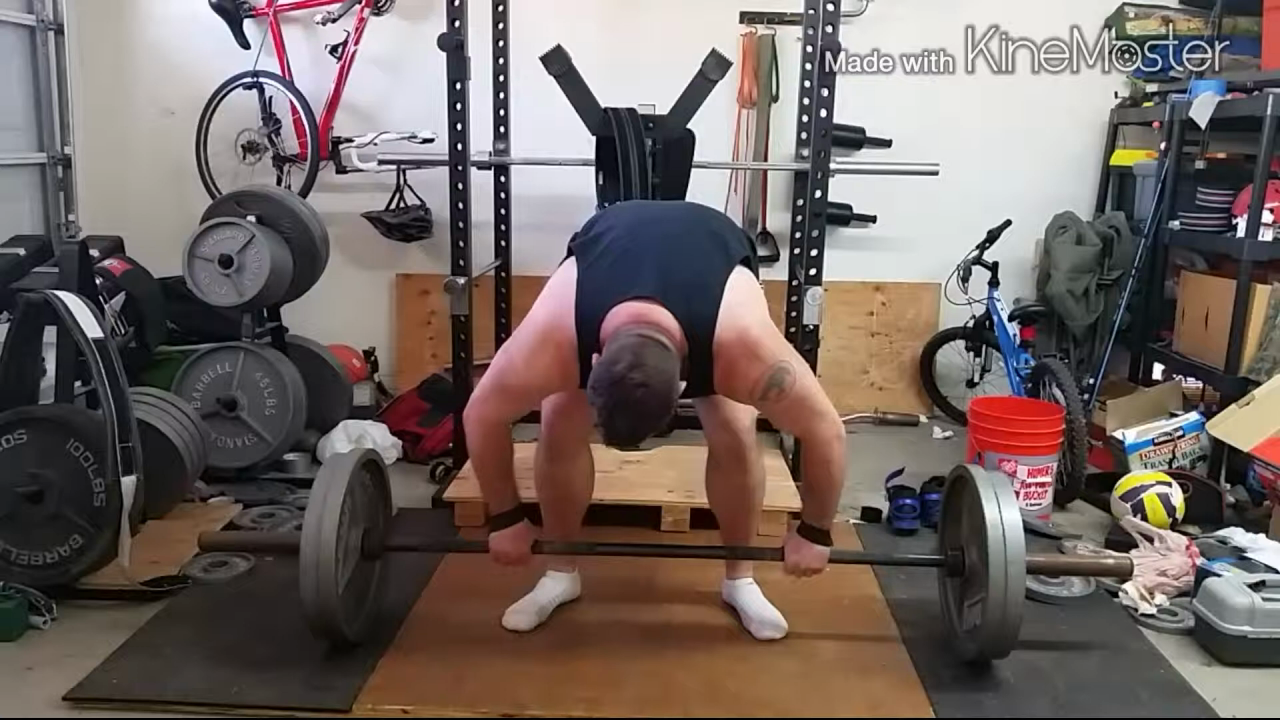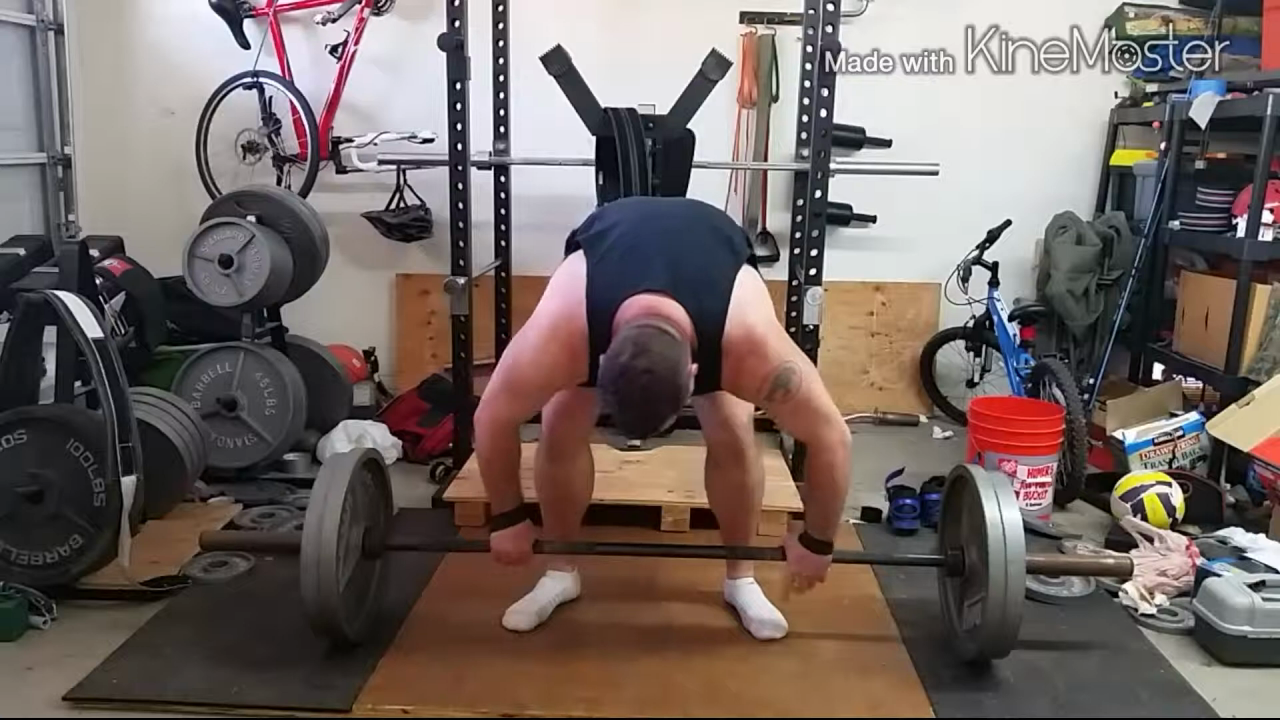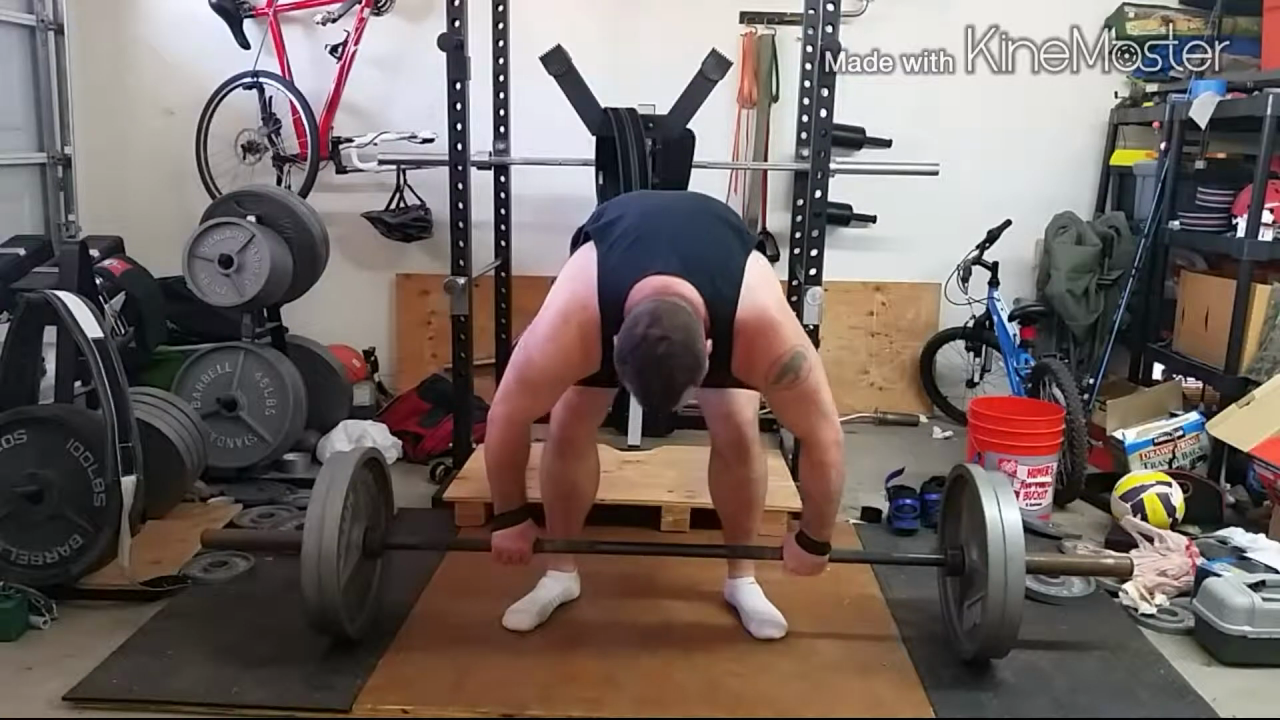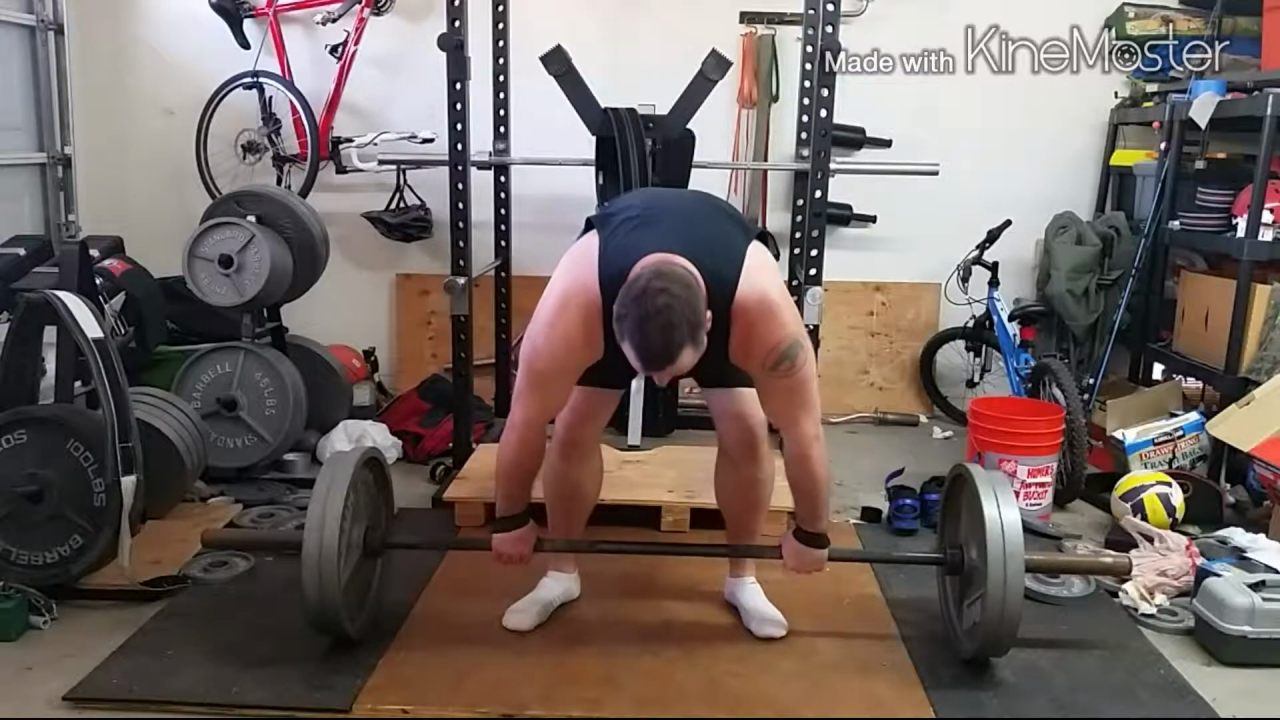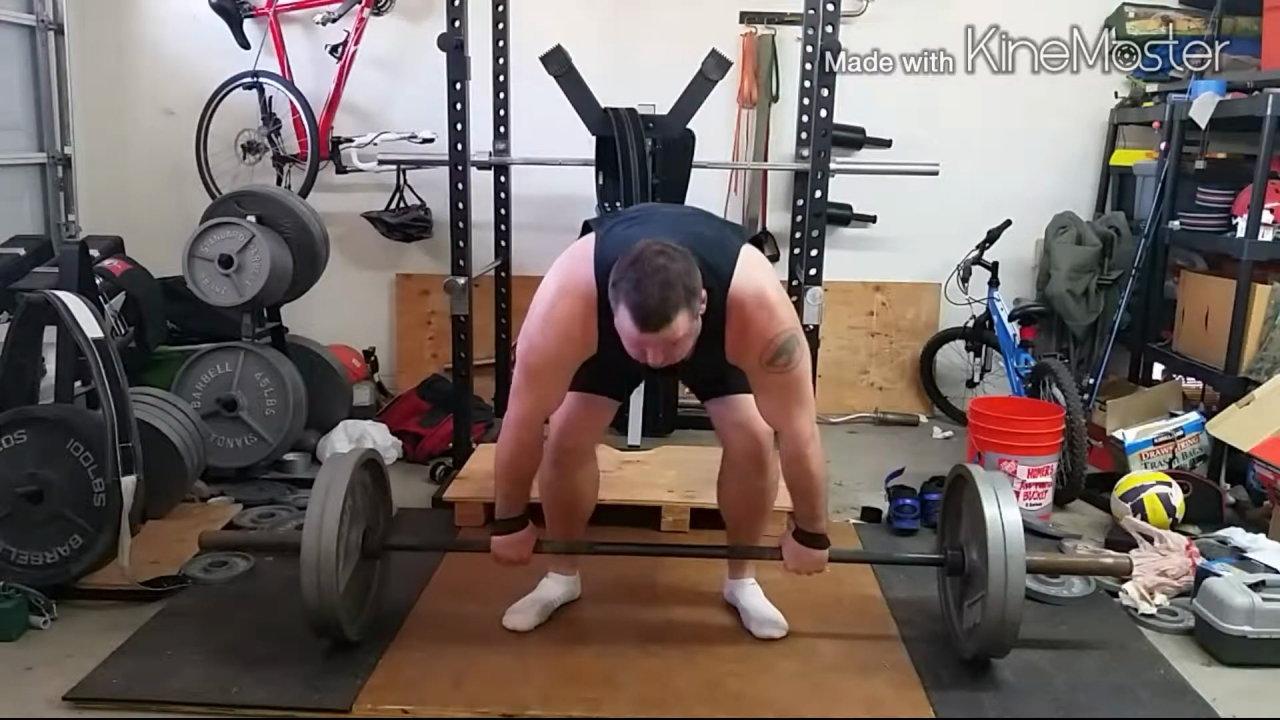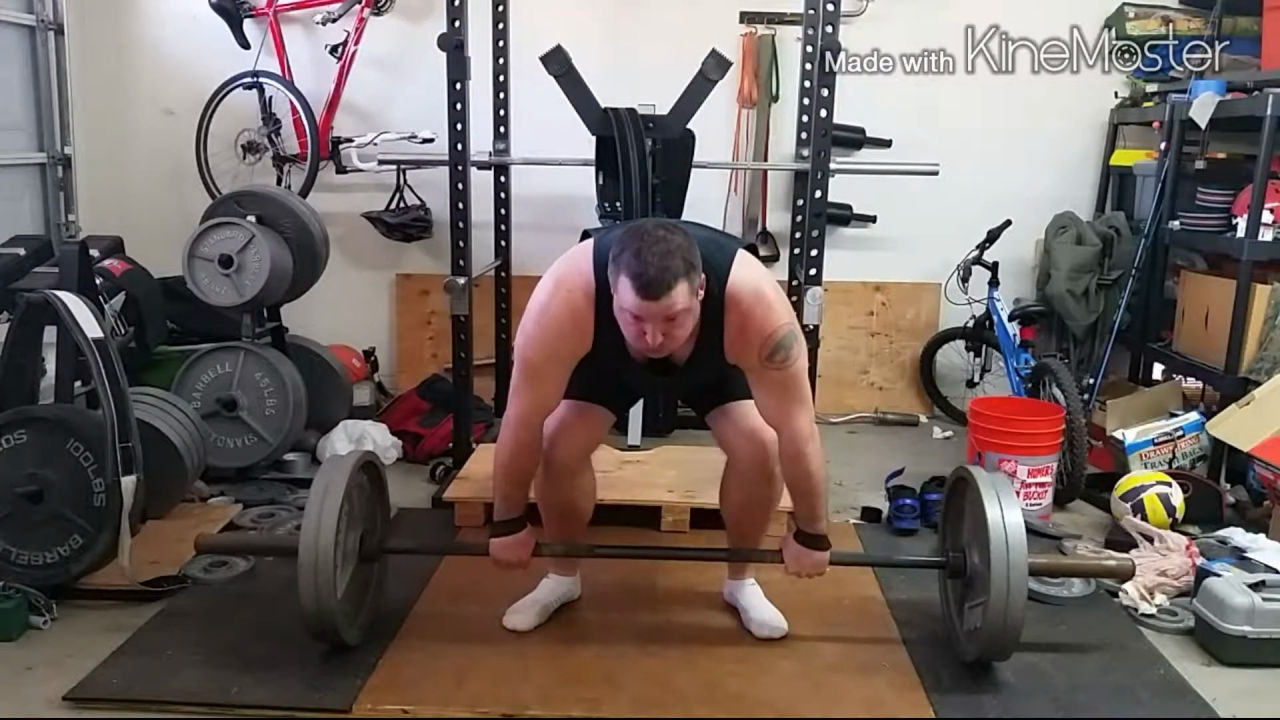
dt=0.3s
person 1, frame 1
left shoulder: (742, 348)
right shoulder: (552, 343)
left elbow: (825, 430)
right elbow: (481, 415)
left wrist: (814, 532)
right wrist: (505, 518)
left knee: (736, 436)
right knee: (558, 429)
left ankle: (739, 577)
right ankle: (561, 571)
person 1, frame 2
left shoulder: (751, 345)
right shoulder: (559, 336)
left elbow: (831, 438)
right elbow: (492, 418)
left wrist: (815, 542)
right wrist: (507, 518)
left knee: (733, 436)
right knee: (559, 428)
left ankle: (740, 576)
right ankle: (560, 571)
person 1, frame 3
left shoulder: (763, 330)
right shoulder: (571, 326)
left elbow: (823, 435)
right elbow: (506, 417)
left wrist: (813, 540)
right wrist: (510, 517)
left knee: (737, 433)
right knee: (568, 427)
left ankle: (741, 576)
right ankle: (561, 572)
person 1, frame 4
left shoulder: (762, 311)
right shoulder: (572, 309)
left elbow: (802, 430)
right elbow: (527, 421)
left wrist: (810, 533)
right wrist: (511, 520)
left hip: (726, 274)
right hip: (609, 271)
left knee: (746, 432)
right knee: (572, 429)
left ankle: (742, 576)
right ankle: (562, 572)
person 1, frame 5
left shoulder: (756, 306)
right shoulder: (568, 302)
left elbow: (796, 430)
right elbow: (524, 419)
left wrist: (810, 533)
right wrist: (509, 522)
left knee: (752, 442)
right knee: (567, 438)
left ankle: (741, 578)
right ankle: (562, 574)
person 1, frame 6
left shoulder: (753, 302)
right shoulder: (566, 298)
left elbow: (795, 429)
right elbow: (524, 418)
left wrist: (811, 535)
right wrist: (508, 524)
left knee: (761, 451)
right knee: (558, 448)
left ankle: (741, 579)
right ankle: (562, 575)
